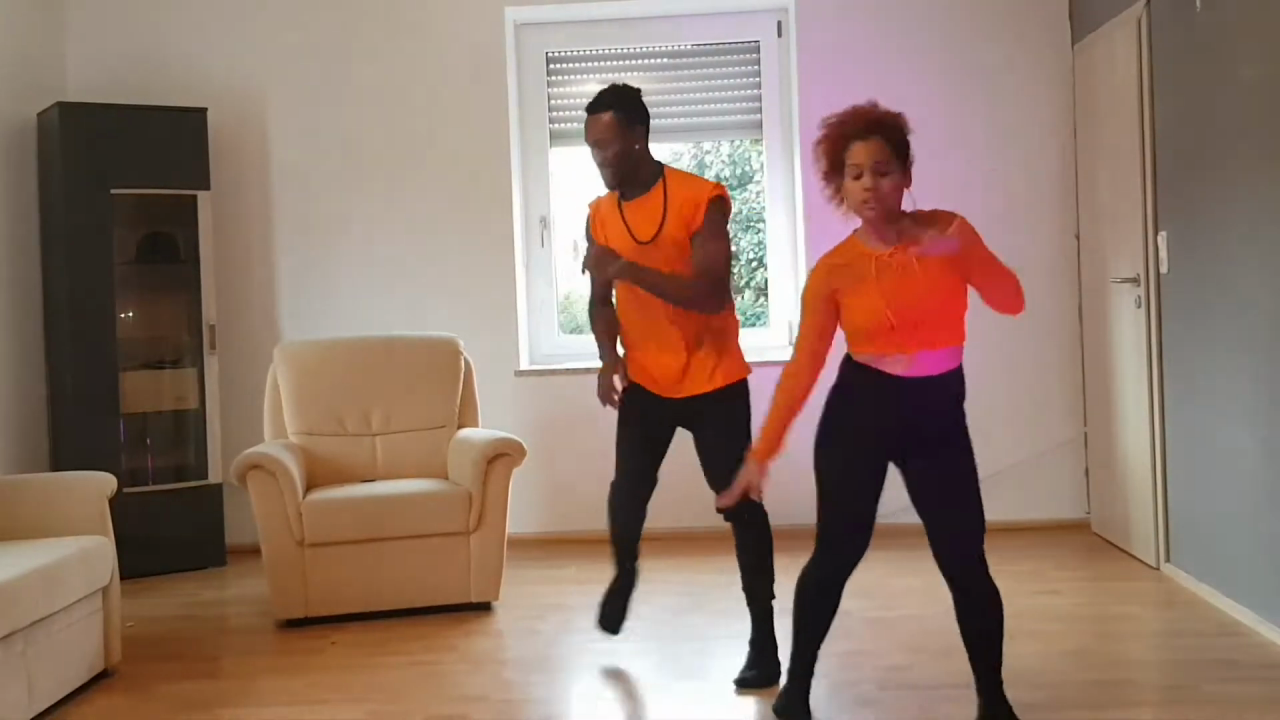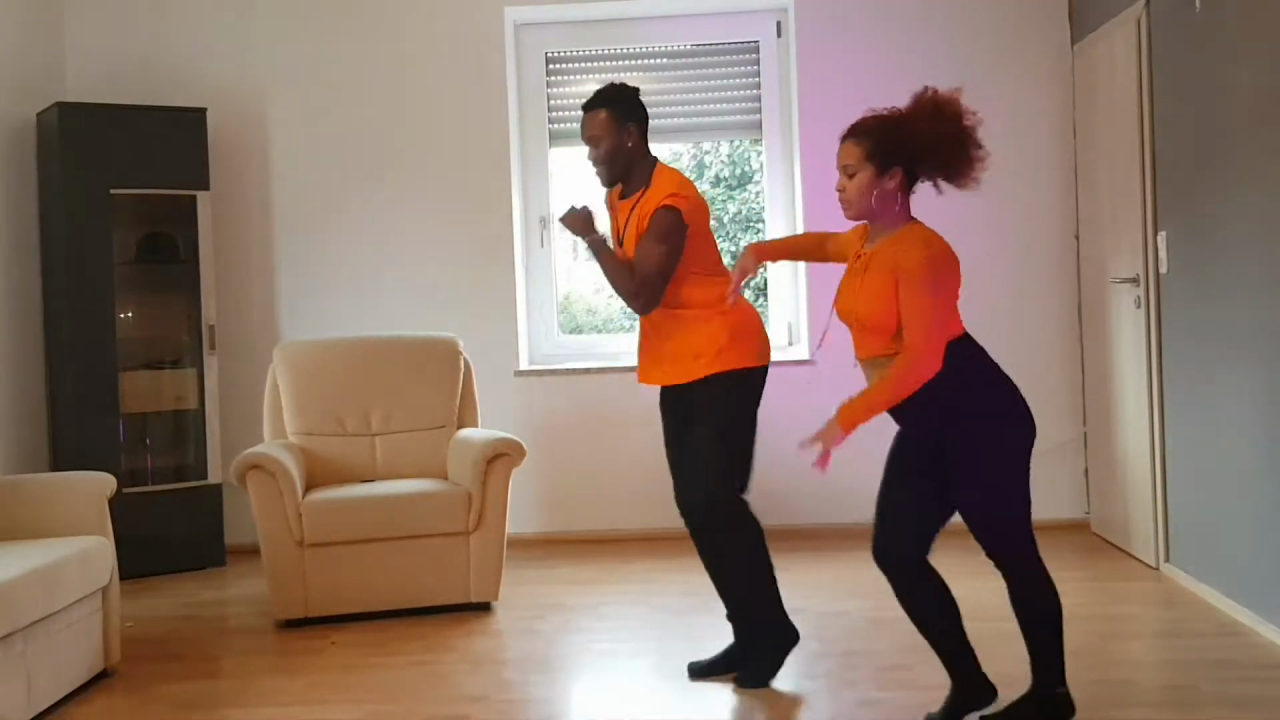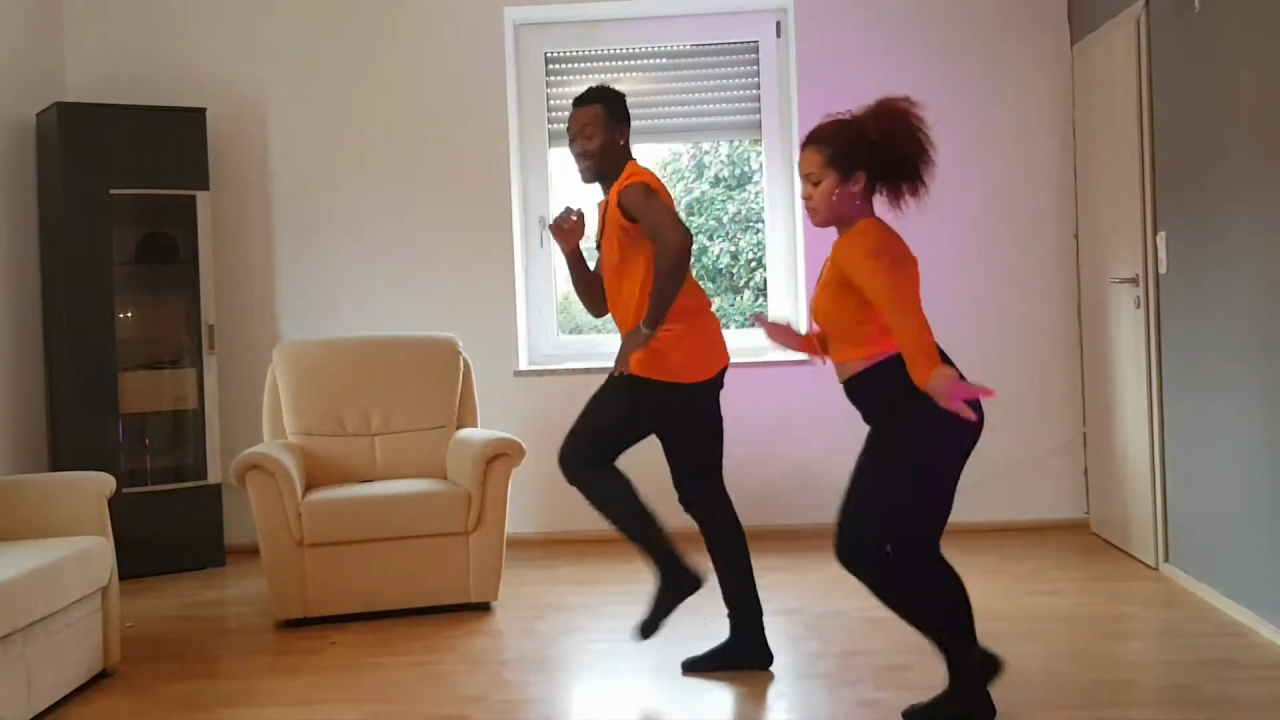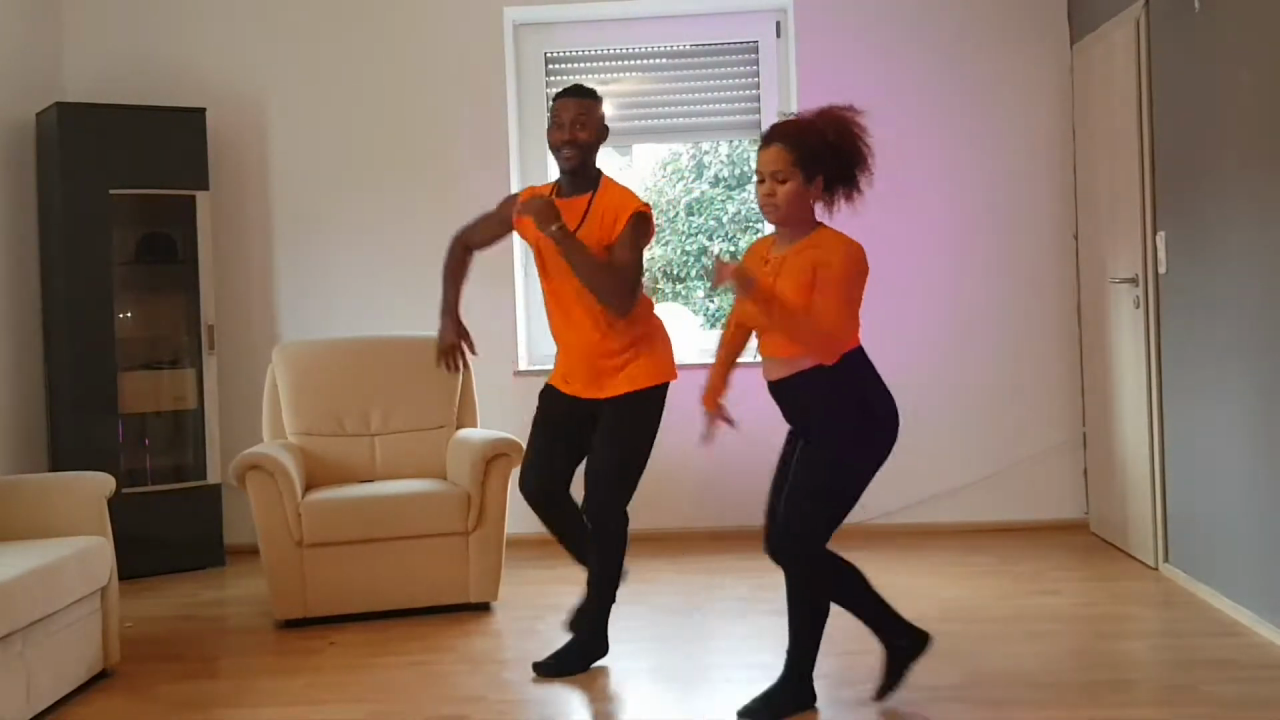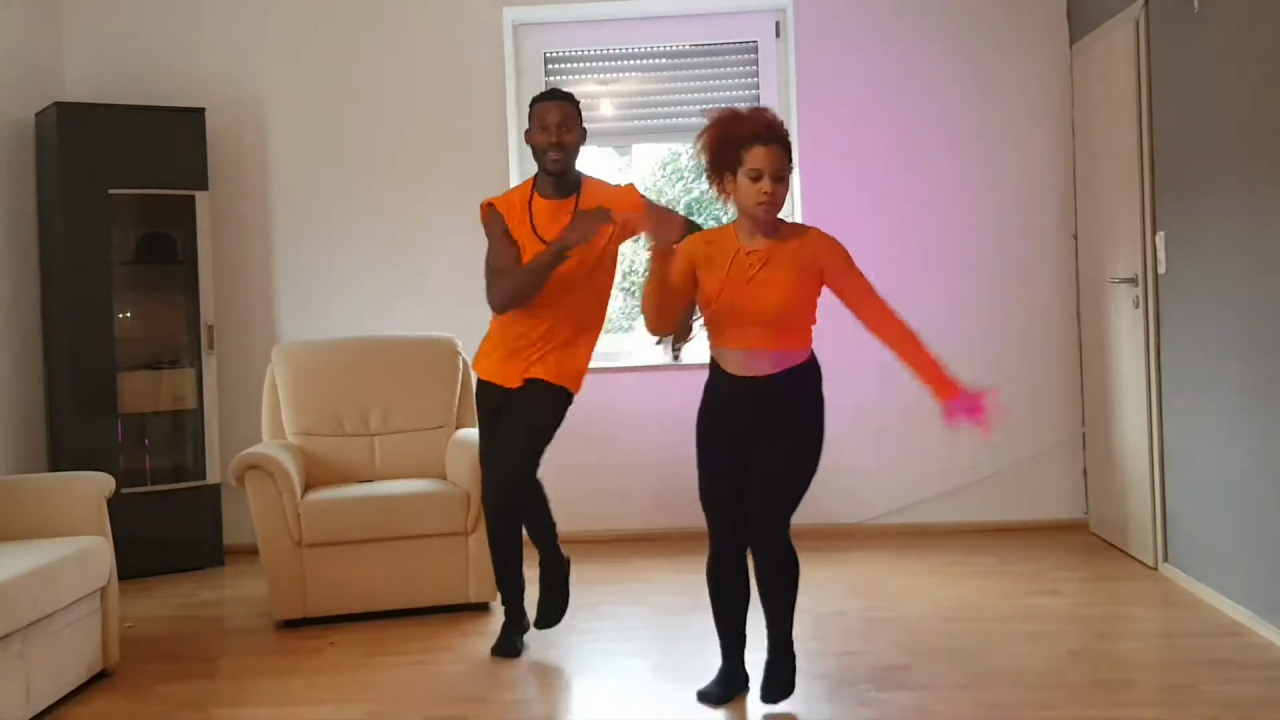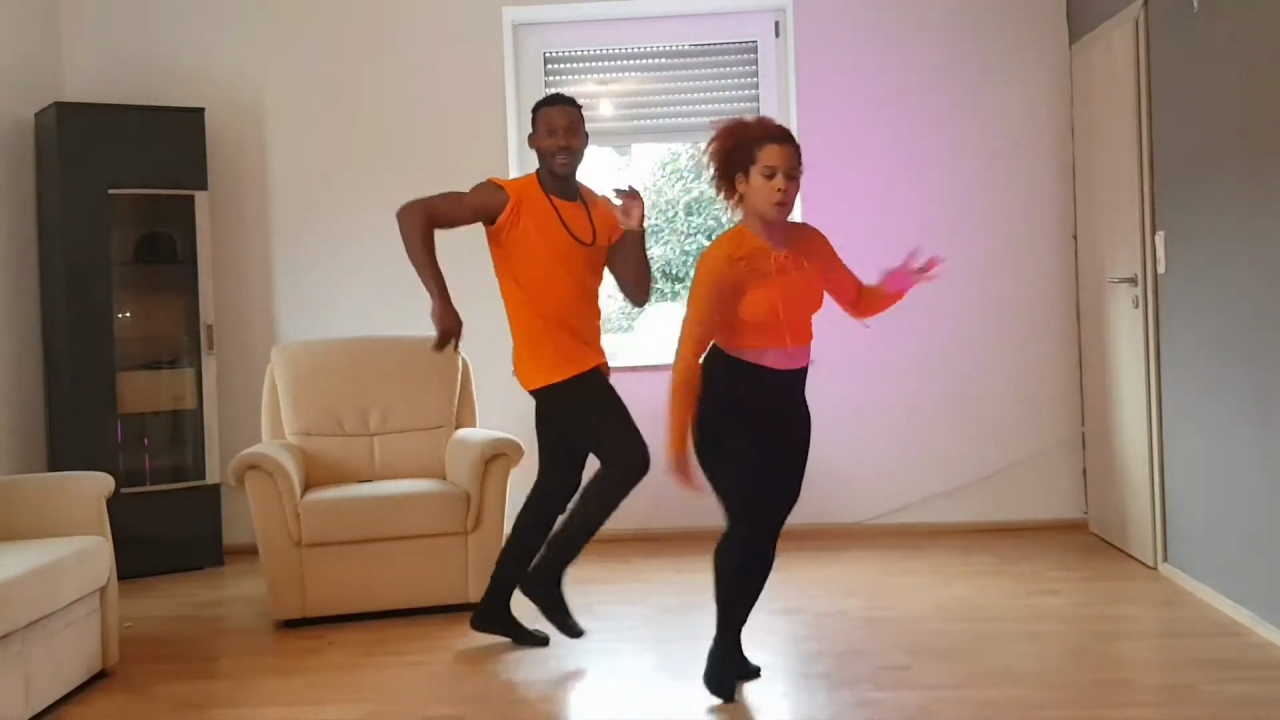
dt=0.3s
person 1, frame 1
left shoulder: (947, 229)
right shoulder: (834, 269)
left elbow: (1010, 301)
right elbow: (802, 367)
left wrist: (959, 250)
right wrist: (760, 456)
left hip: (940, 418)
right hip: (861, 415)
left knee: (965, 563)
right knee: (836, 555)
person 1, frame 2
left shoulder: (920, 253)
right shoulder: (868, 239)
left elbow: (922, 361)
right elbow: (825, 245)
left wrist: (844, 420)
right wrist: (765, 250)
left hip: (973, 413)
right hip: (936, 421)
left knee: (1011, 552)
right knee: (894, 547)
person 1, frame 3
left shoulder: (864, 245)
right shoulder: (870, 243)
left elbow: (905, 312)
left wrist: (930, 373)
right wrist: (801, 339)
left hip: (917, 412)
right hip: (916, 409)
left knee: (859, 548)
right knee: (912, 552)
left ankle: (968, 662)
person 1, frame 4
left shoulder: (842, 254)
right shoulder: (761, 254)
left elbow: (823, 342)
right elbow: (738, 326)
left wrist: (757, 290)
right wrist: (713, 389)
left hip: (851, 413)
right hip: (816, 415)
left knee: (788, 541)
right knee: (796, 542)
right ankle: (899, 634)
person 1, frame 5
left shoulder: (811, 248)
right shoulder: (699, 250)
left elbow: (882, 319)
right elbow: (660, 324)
left wrist: (946, 387)
right wrist: (661, 260)
left hip: (787, 409)
right hip: (724, 405)
left knee: (765, 532)
right knee: (724, 541)
left ankle: (779, 653)
right ankle: (730, 666)
person 1, frame 6
left shoulder: (808, 243)
right shoulder: (723, 258)
left elbow: (859, 303)
right elbow: (691, 348)
left wrist: (899, 283)
right wrist: (678, 443)
left hip: (787, 402)
right hip: (728, 404)
left knee: (762, 530)
right knee: (750, 524)
left ankle: (730, 645)
right ankle: (722, 649)
person 2, frame 1
left shoulder: (704, 199)
right shoulder: (599, 215)
left elbow: (713, 297)
right elbow: (600, 299)
left wrist: (631, 268)
right wrist: (610, 356)
left hip: (717, 375)
right hip: (644, 379)
left knee: (740, 501)
right knee: (628, 493)
left ankle: (764, 639)
right ankle: (624, 573)
person 2, frame 2
left shoulder: (666, 201)
right shoulder: (624, 199)
left elbow: (642, 294)
left wrist: (592, 237)
left hip: (722, 358)
right hip: (685, 364)
left knee: (713, 497)
right knee: (698, 500)
left ankle: (774, 629)
right ankle: (751, 635)
person 2, frame 3
left shoulder: (634, 190)
right shoulder: (616, 204)
left elbow: (678, 239)
right elbow: (600, 303)
left wrist: (645, 328)
right wrist: (572, 251)
left hip: (665, 362)
right hip: (691, 363)
left knee: (580, 458)
right knee: (703, 495)
left ankle: (671, 571)
right ankle: (748, 638)
person 2, frame 4
left shoulder: (628, 211)
right shoulder: (528, 204)
left elbow: (618, 299)
right elbow: (462, 244)
left wrist: (557, 230)
right wrist: (449, 316)
left hip: (636, 376)
right hip: (574, 376)
left knee: (605, 503)
right knee: (537, 485)
left ankle: (592, 633)
right ankle: (601, 577)
person 2, frame 5
left shoulder: (618, 202)
right shoulder: (500, 212)
left elbow: (689, 238)
right elbow: (501, 298)
right wrist: (566, 243)
left hip: (554, 371)
right hip: (497, 368)
left knee: (513, 476)
right knee: (496, 493)
left ankle: (553, 563)
right ankle: (513, 614)
person 2, frame 6
left shoulder: (604, 211)
right shoulder: (507, 200)
left elbow: (636, 291)
right elbow: (412, 214)
left wrist: (633, 234)
right wrist: (440, 298)
left hip: (582, 364)
right hip: (555, 365)
left knee: (556, 485)
right knee: (629, 459)
left ankle: (494, 605)
right ankle: (544, 574)
